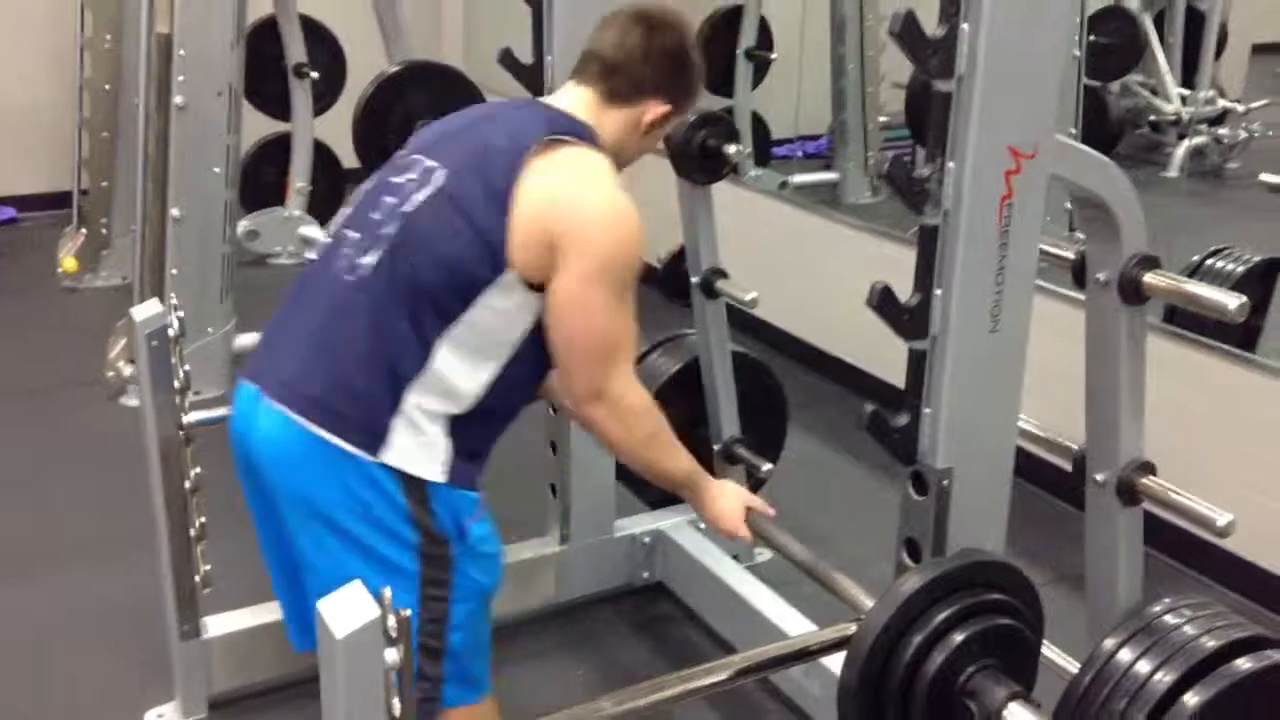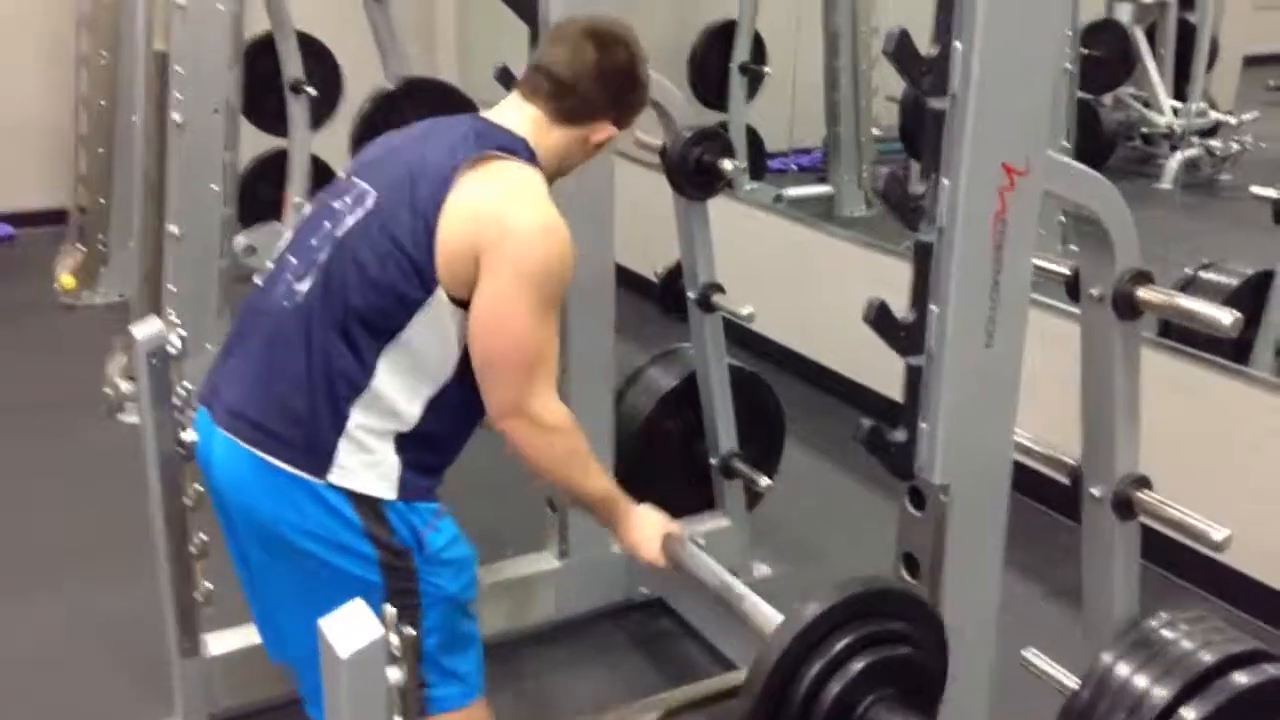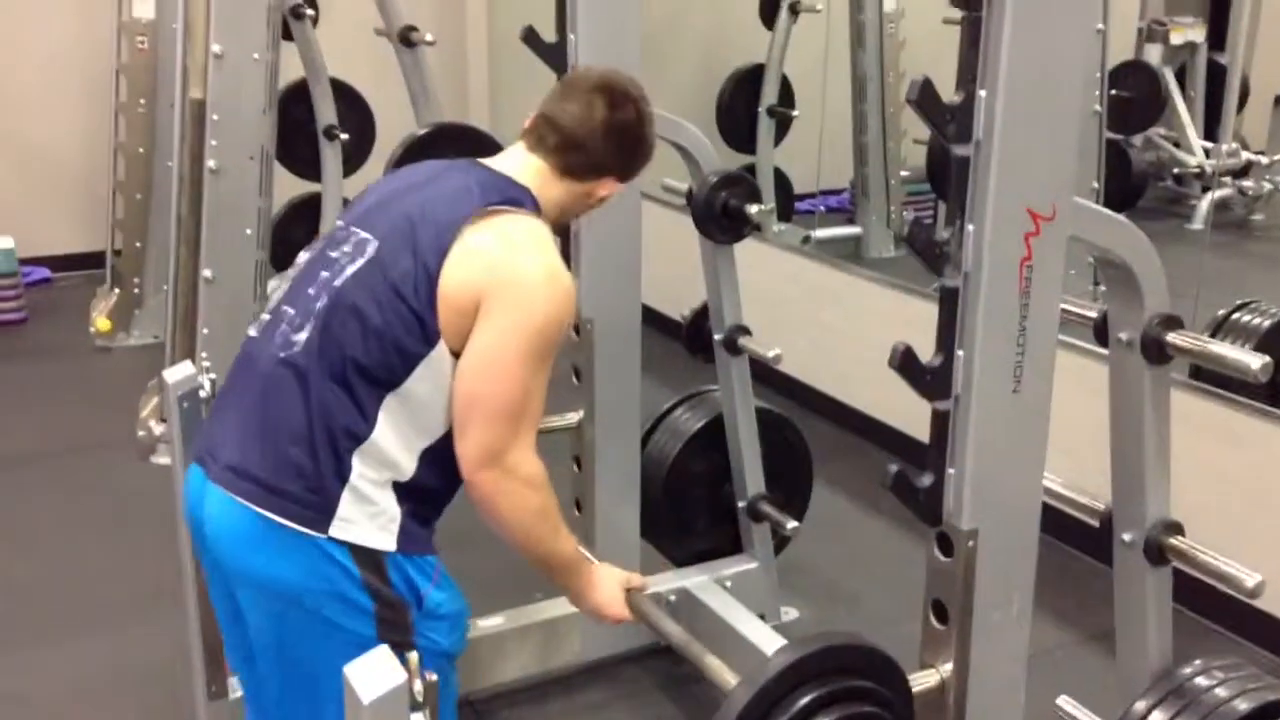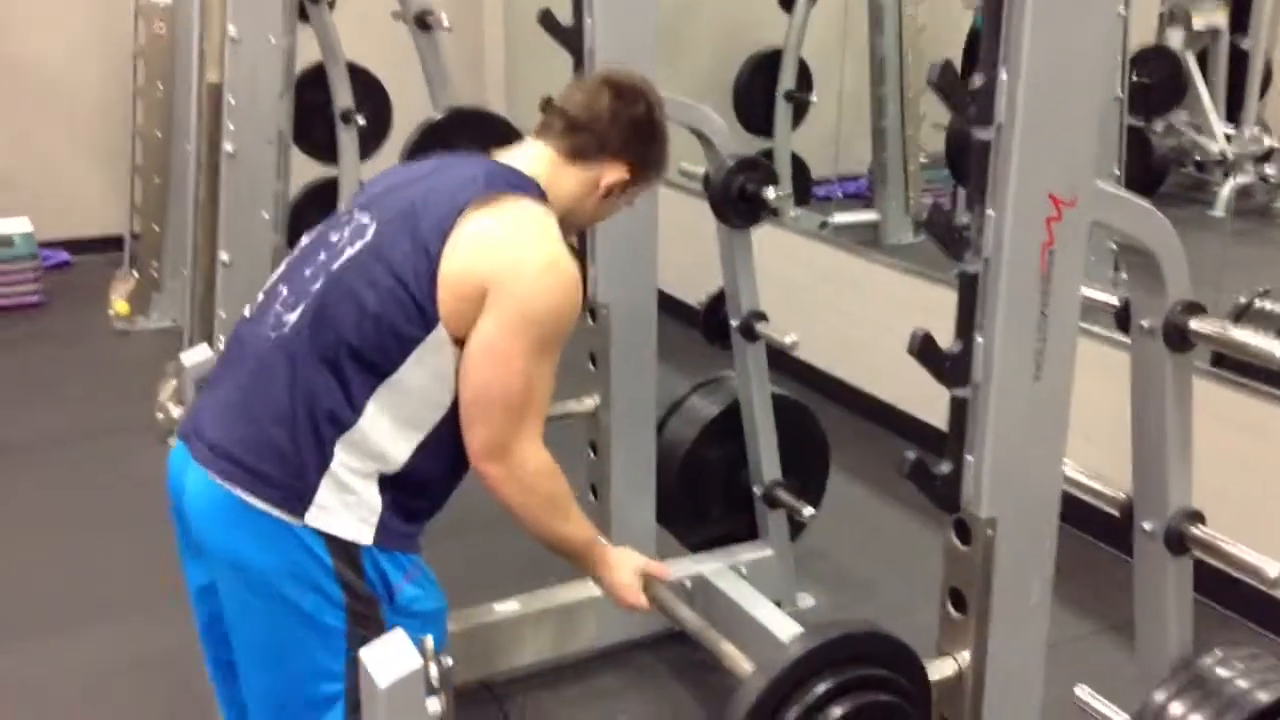
dt=0.5s
person 1, frame 1
left shoulder: (474, 128)
right shoulder: (593, 207)
right elbow: (602, 396)
left wrist: (555, 382)
right wrist: (703, 490)
left hip: (267, 407)
right hip: (362, 450)
person 1, frame 2
left shoulder: (421, 140)
right shoulder: (522, 219)
right elbow: (521, 409)
right wrist: (622, 515)
left hip: (234, 429)
right hip: (322, 473)
person 1, frame 3
left shoulder: (414, 182)
right shoulder: (527, 268)
right elbow: (492, 463)
right wrist: (584, 579)
left hip: (221, 484)
right hip: (317, 528)
person 1, frame 4
left shoulder: (433, 175)
right shoulder: (535, 260)
right elbow: (500, 453)
right wrist: (602, 560)
left hip: (210, 463)
right hip: (300, 512)
